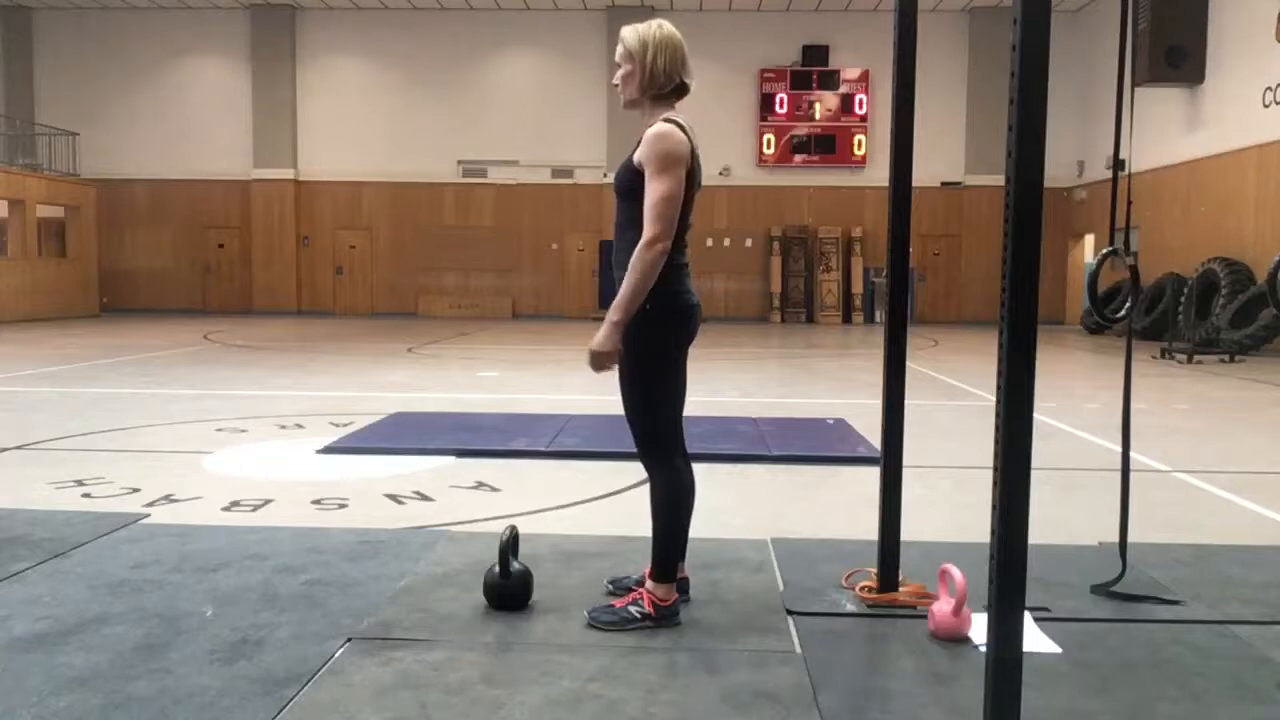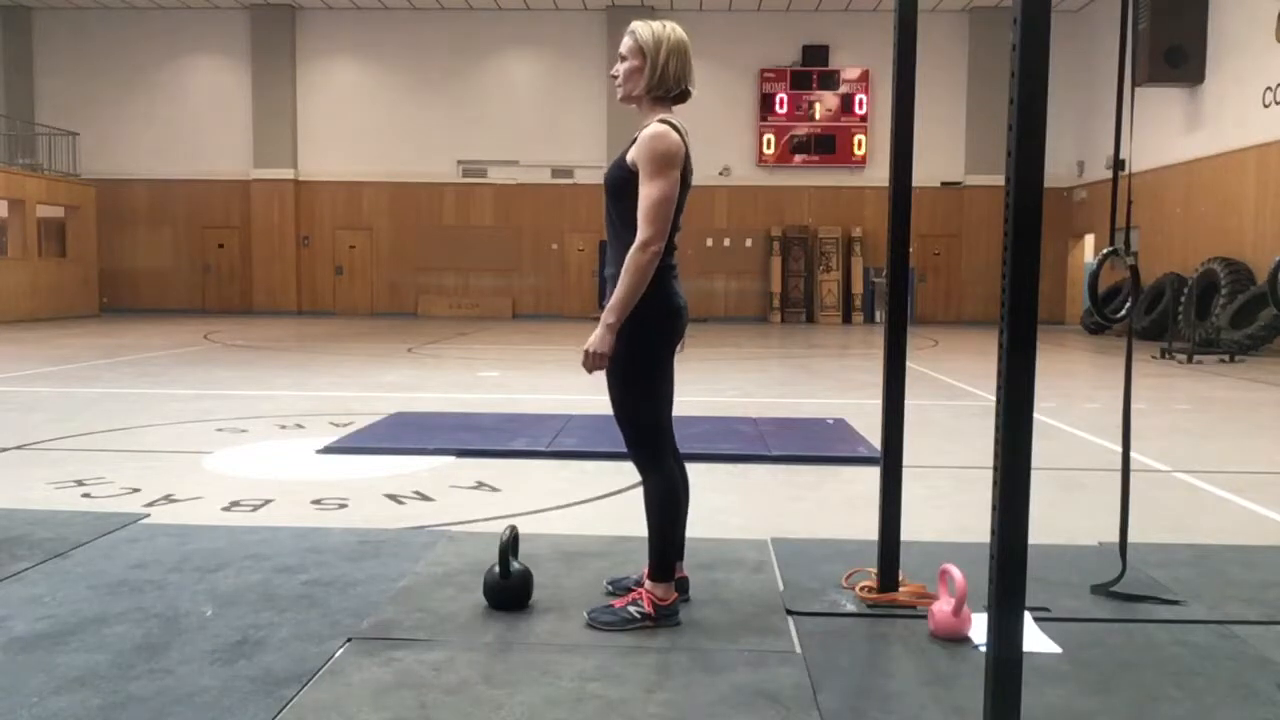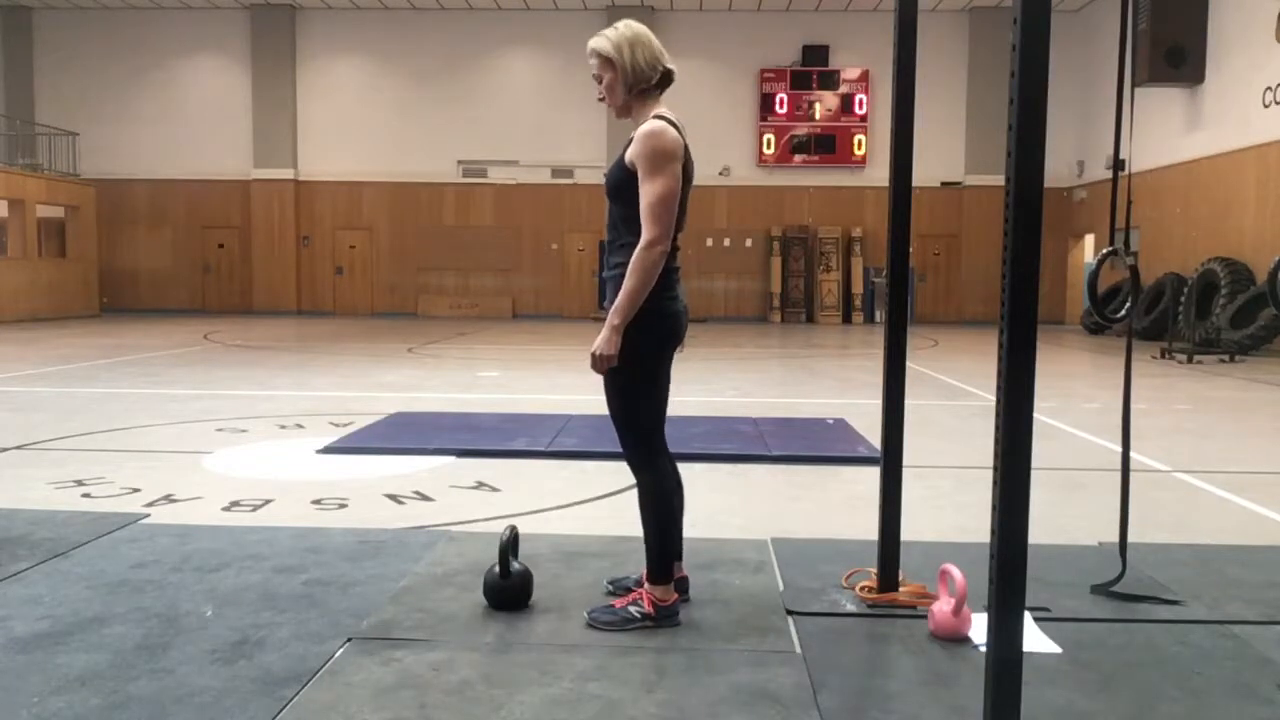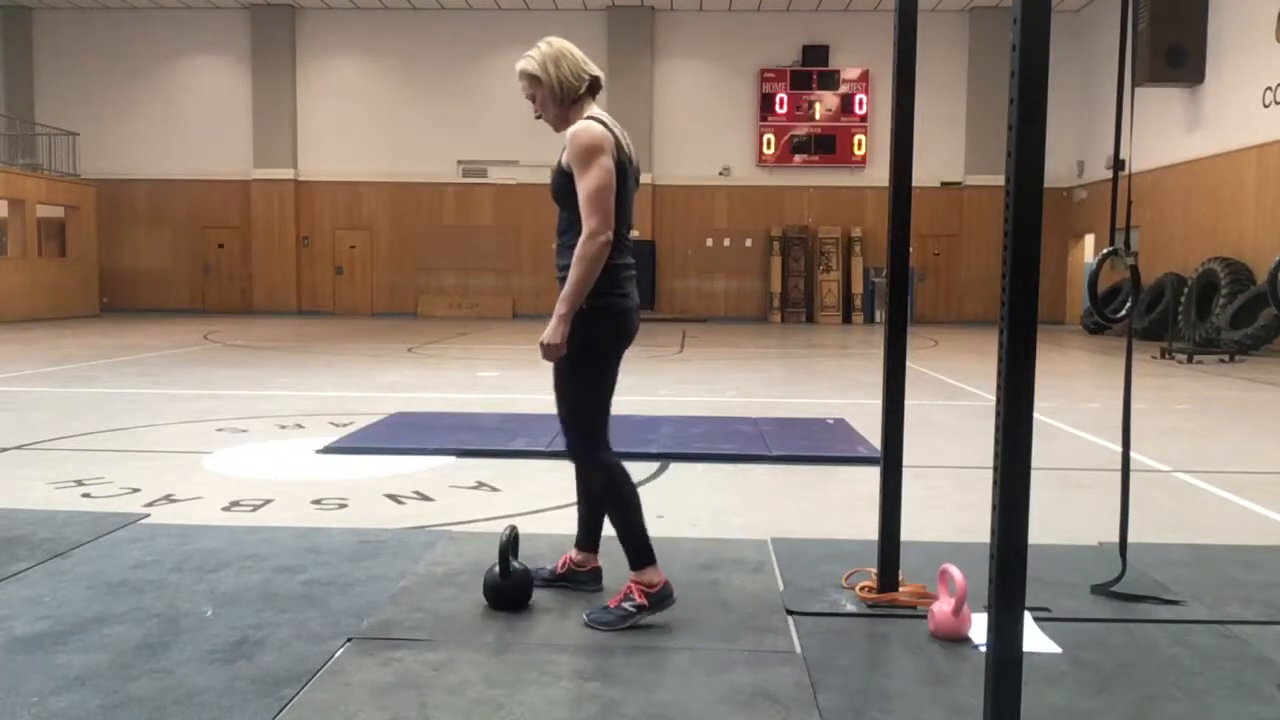
dt=1s
person 1, frame 1
left shoulder: (663, 136)
right shoulder: (664, 133)
left elbow: (655, 241)
left wrist: (612, 324)
left hip: (655, 312)
right hip: (661, 308)
left knee: (660, 451)
right knee: (665, 448)
left ankle: (661, 594)
right ankle: (668, 572)
person 1, frame 2
left shoulder: (659, 137)
right shoulder: (659, 134)
left elbow: (648, 242)
left wrist: (607, 324)
left hip: (643, 314)
right hip: (650, 309)
left knee: (650, 451)
right knee: (658, 448)
left ankle: (660, 594)
right ankle: (667, 571)
person 1, frame 3
left shoulder: (654, 133)
right shoulder: (655, 132)
left elbow: (653, 242)
left wrist: (613, 326)
left hip: (643, 315)
right hip: (651, 310)
left knee: (644, 453)
right knee: (649, 449)
left ankle: (660, 595)
right ankle: (669, 570)
person 1, frame 4
left shoulder: (586, 134)
right shoulder: (606, 133)
left elbow: (596, 235)
left wrist: (560, 316)
left hip: (596, 307)
right hip: (611, 302)
left knee: (589, 444)
right knee: (586, 438)
left ankle: (648, 580)
right ankle: (584, 558)
